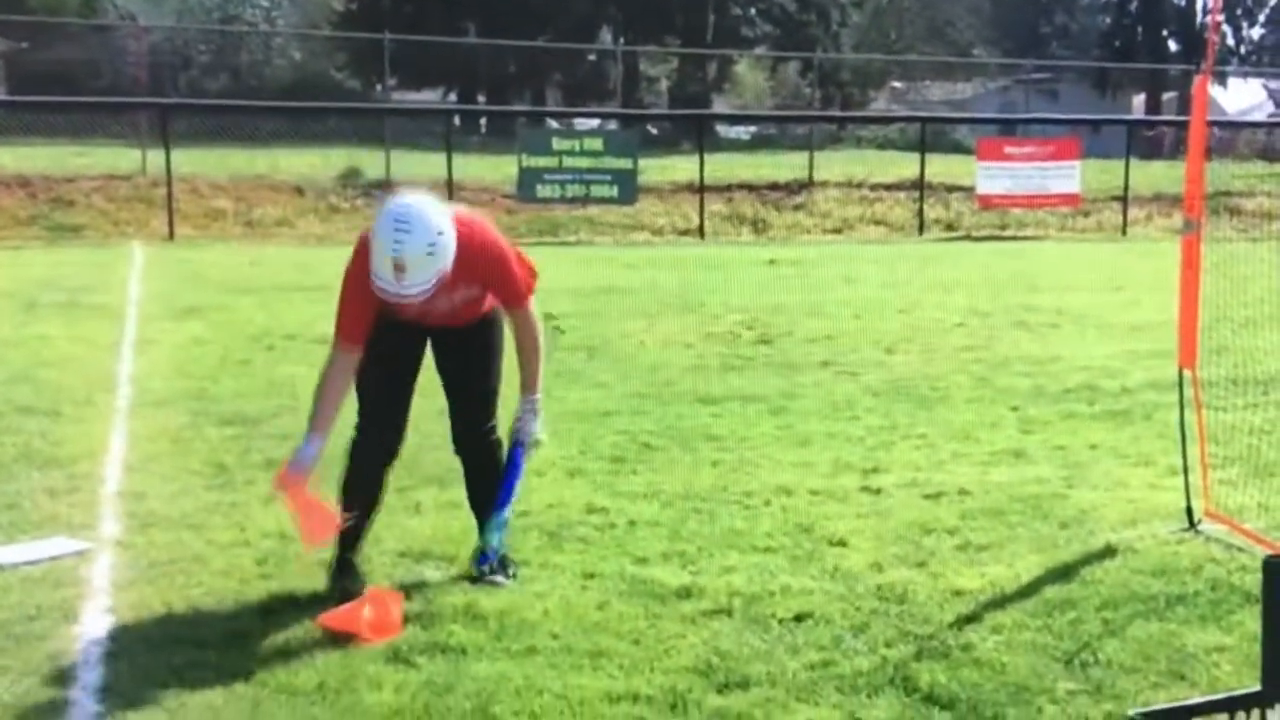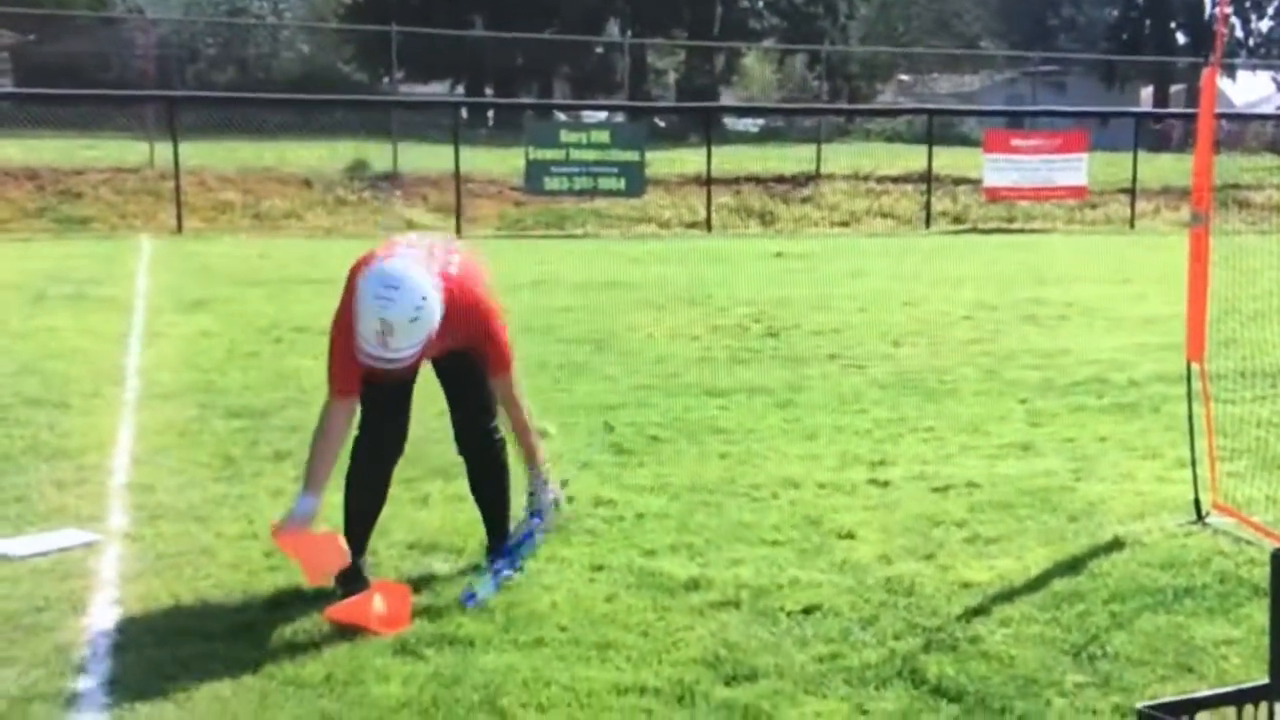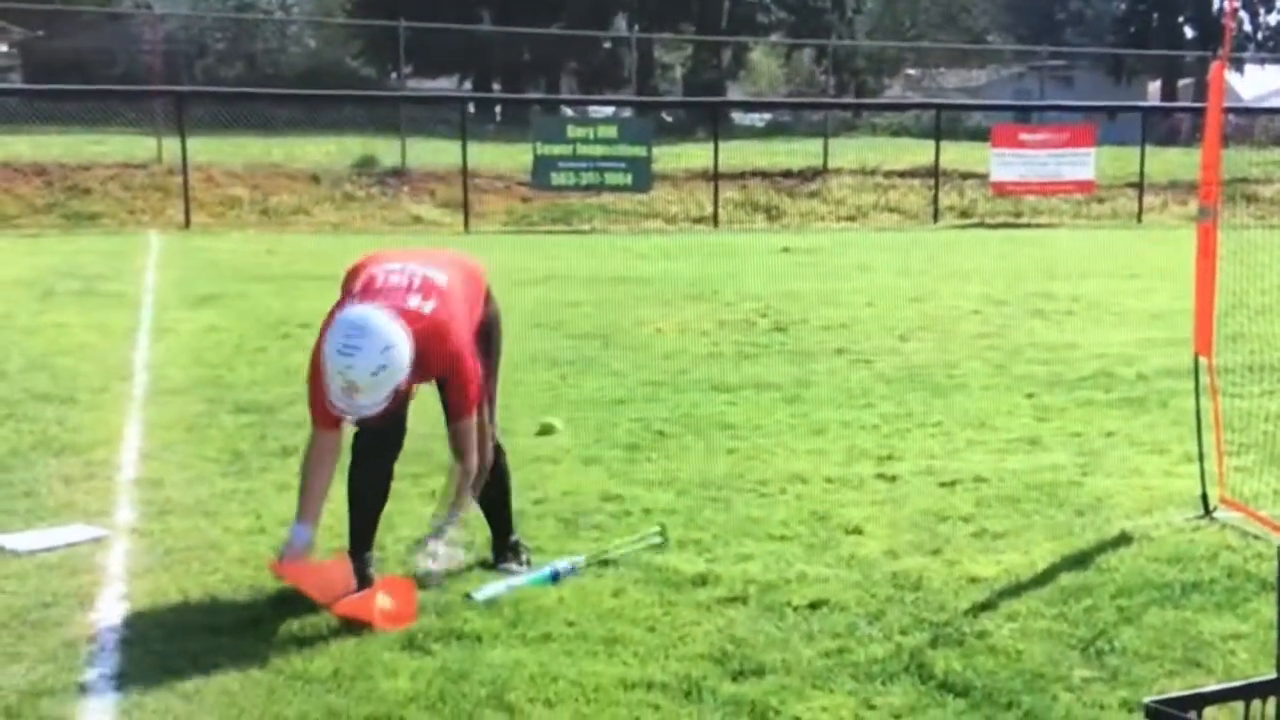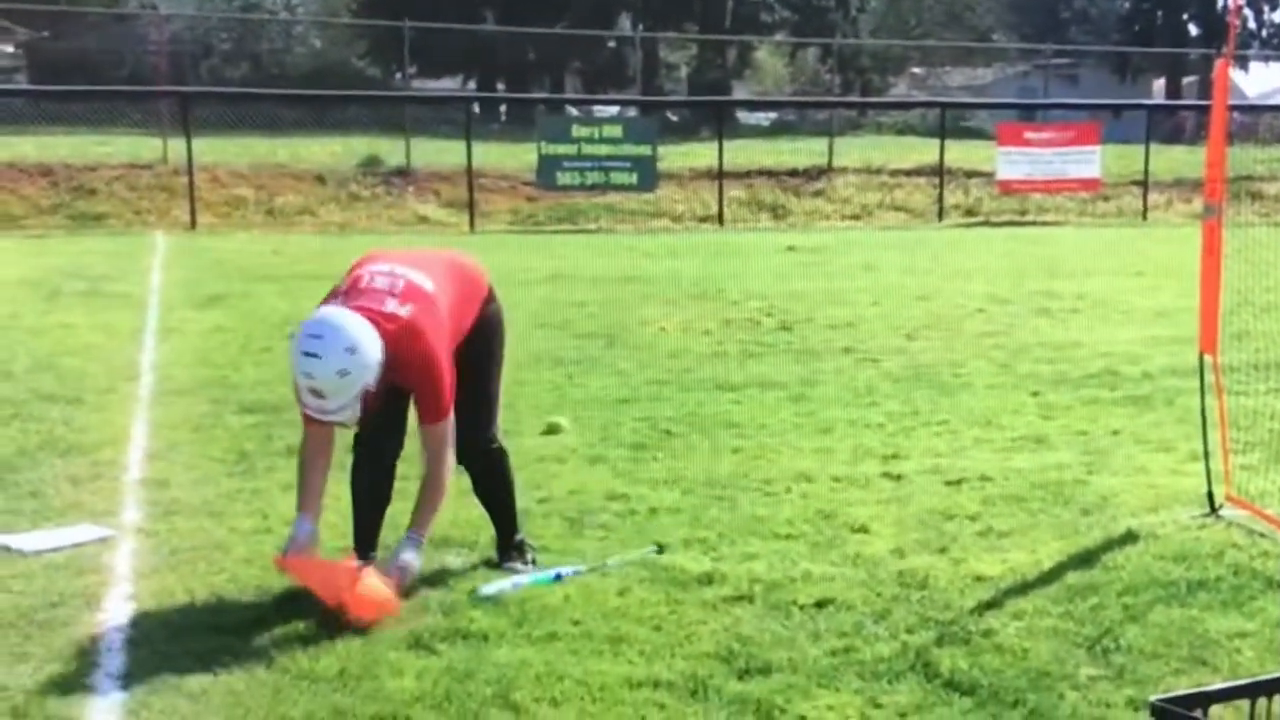
dt=0.2s
person 1, frame 1
left shoulder: (481, 244)
right shoulder: (370, 260)
left elbow: (524, 318)
right elbow: (345, 355)
left wrist: (531, 404)
right wrist: (312, 445)
left hip: (470, 319)
right hip: (392, 318)
left knee: (477, 430)
right knee: (377, 433)
left ankle: (493, 550)
right ankle: (345, 558)
person 1, frame 2
left shoulder: (469, 300)
right shoulder: (358, 312)
left elbow: (508, 394)
right elbow: (340, 408)
left wrist: (539, 481)
right wrist: (308, 501)
left hip: (459, 330)
right hip: (386, 318)
left knee: (479, 432)
right knee: (380, 437)
left ankle: (501, 547)
right ankle: (350, 560)
person 1, frame 3
left shoulder: (445, 341)
right shoulder: (335, 348)
left elbow: (469, 446)
right elbow: (324, 441)
left wrist: (443, 530)
right wrist: (303, 532)
left knee: (477, 438)
right knee: (375, 440)
left ankle: (507, 542)
right ankle: (358, 557)
person 1, frame 4
left shoulder: (421, 347)
right shoulder: (321, 350)
left elbow: (440, 457)
right elbow: (316, 439)
left wrist: (412, 544)
right wrist: (304, 526)
left knee: (477, 440)
right knee: (376, 443)
left ankle: (511, 543)
right ankle: (364, 555)
